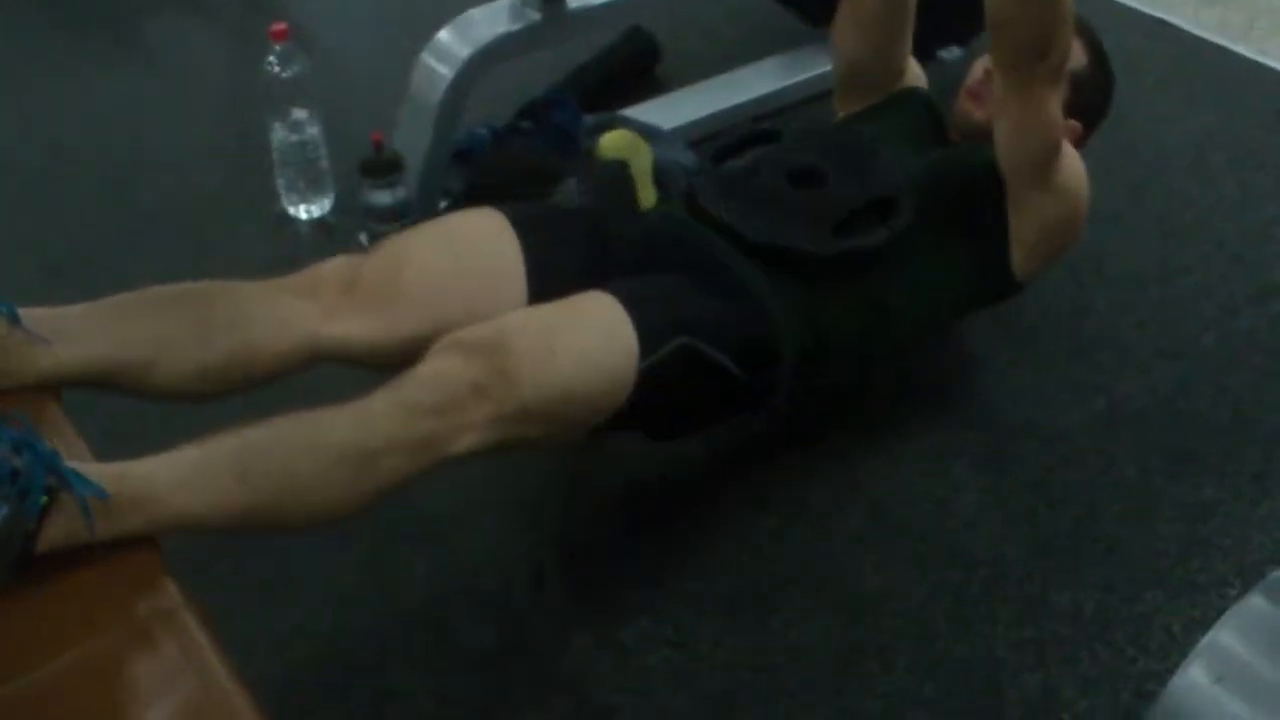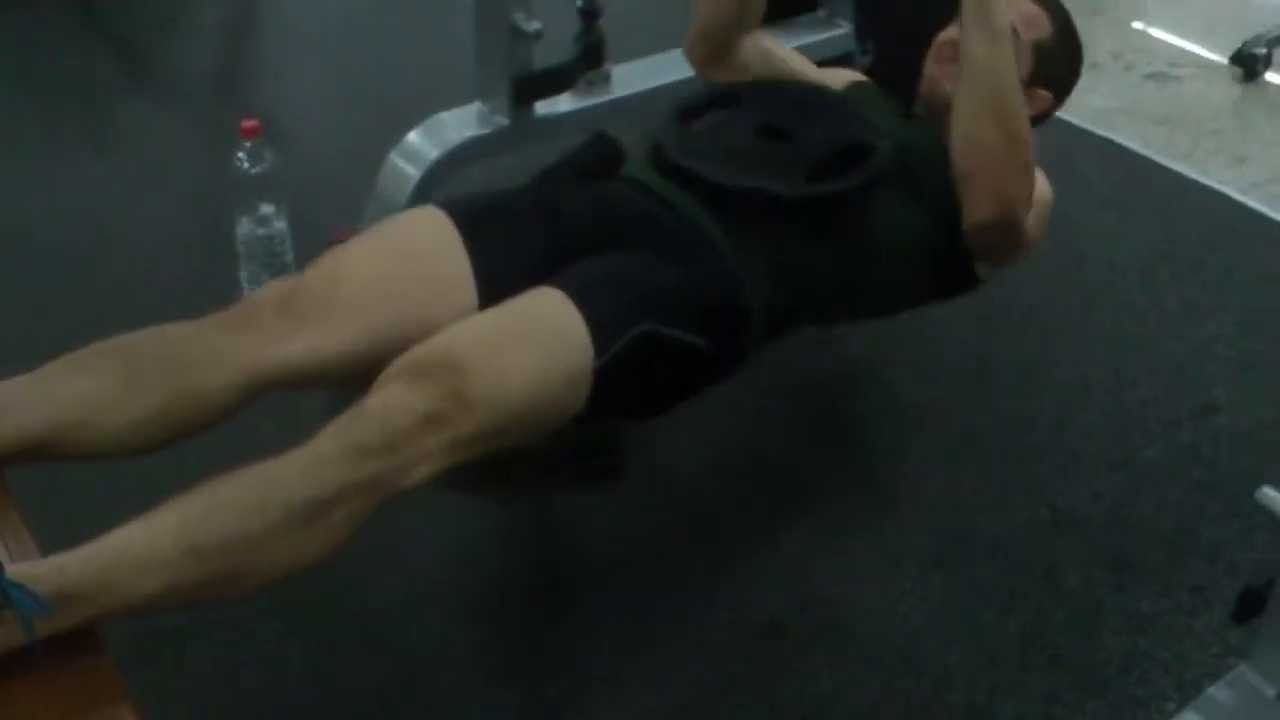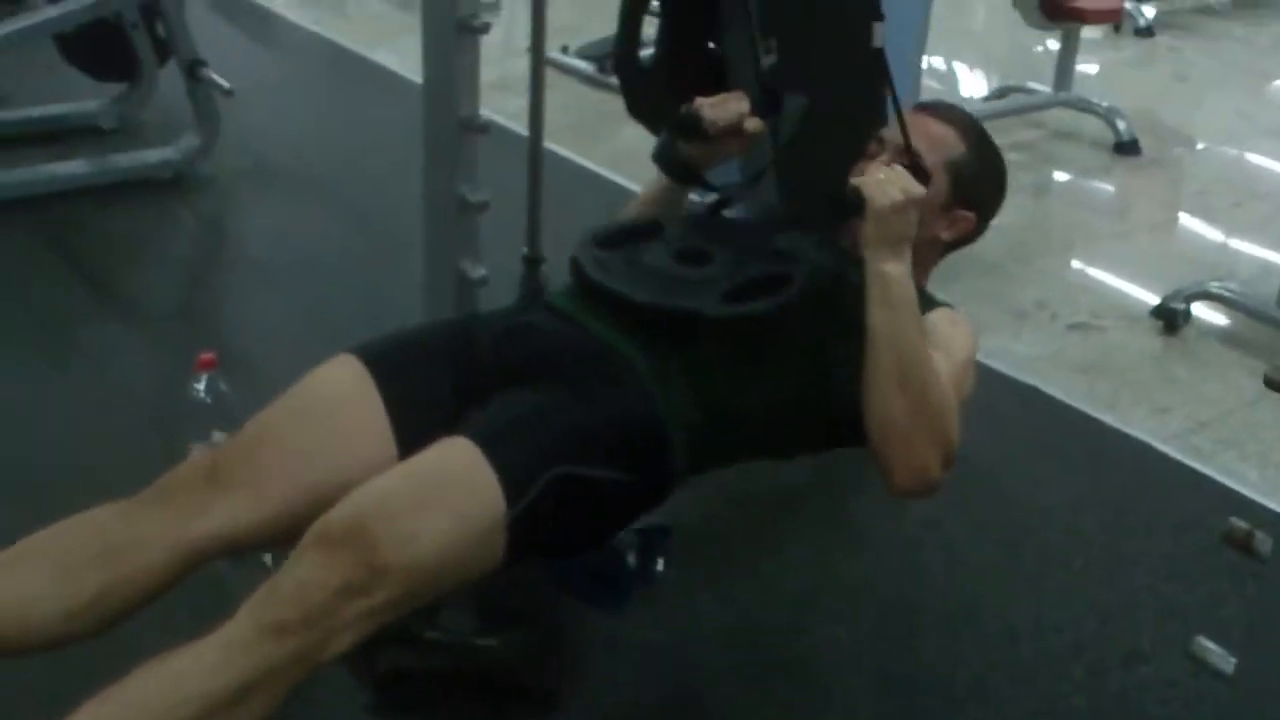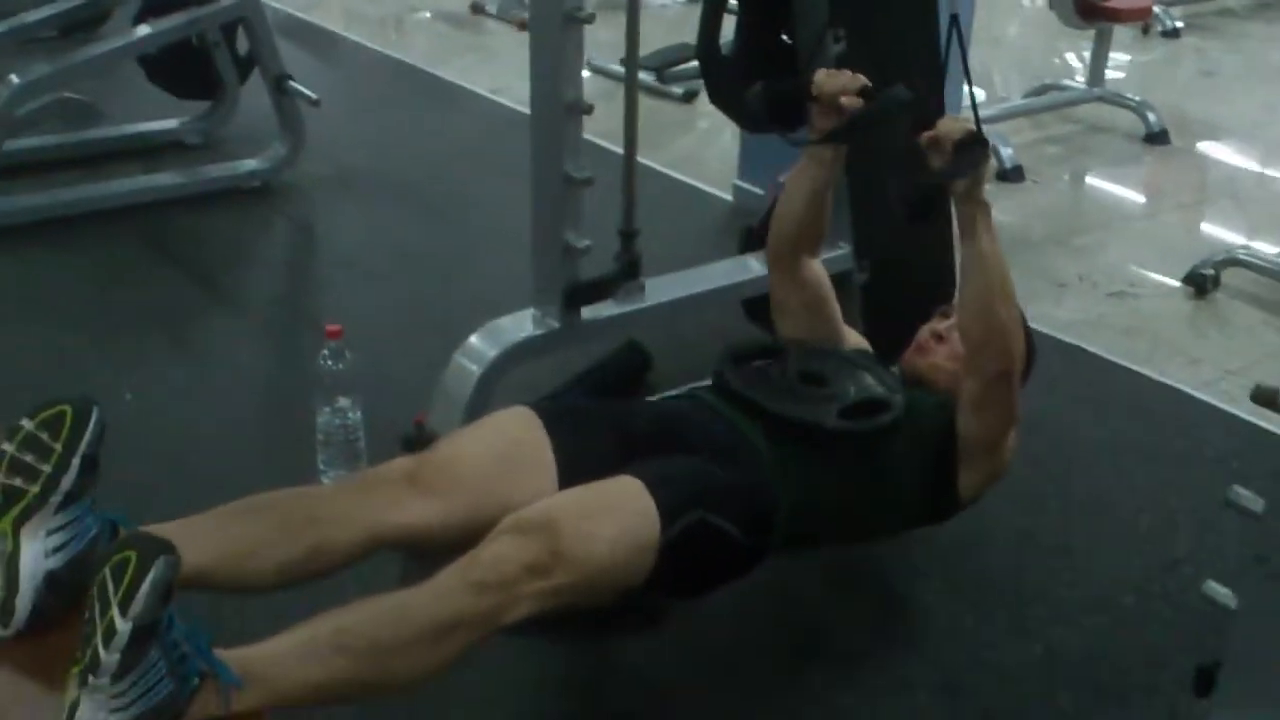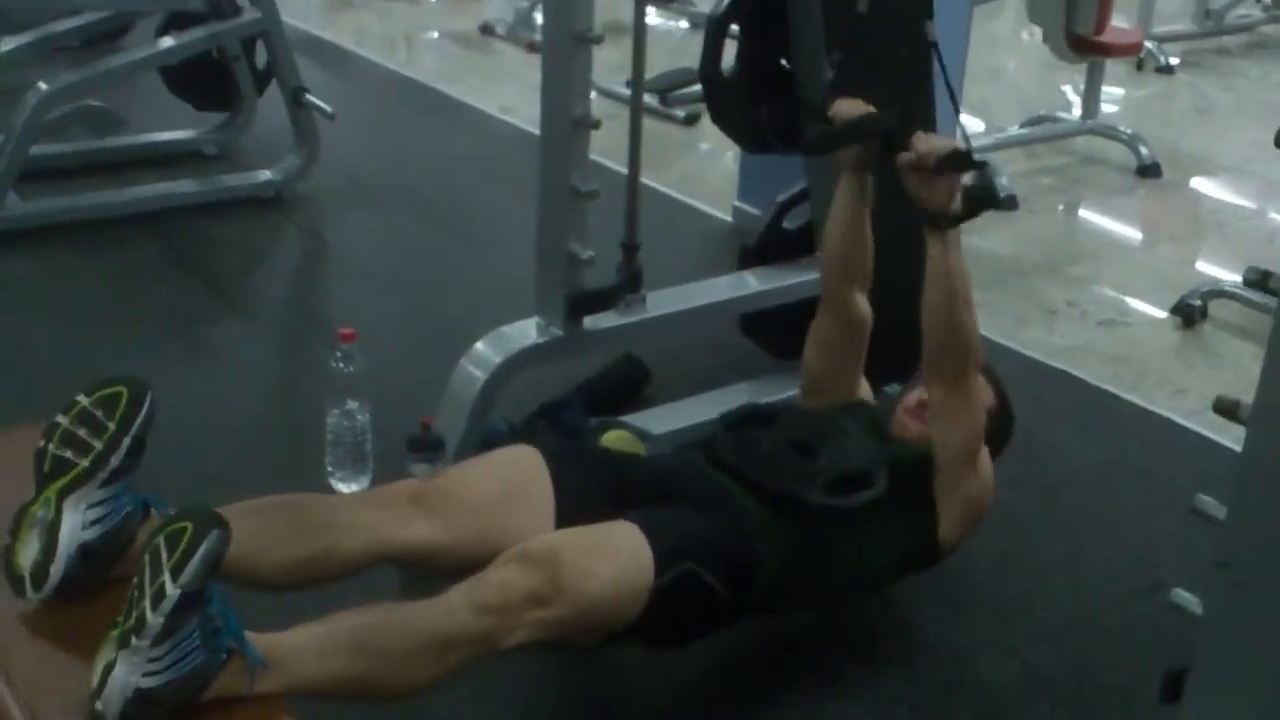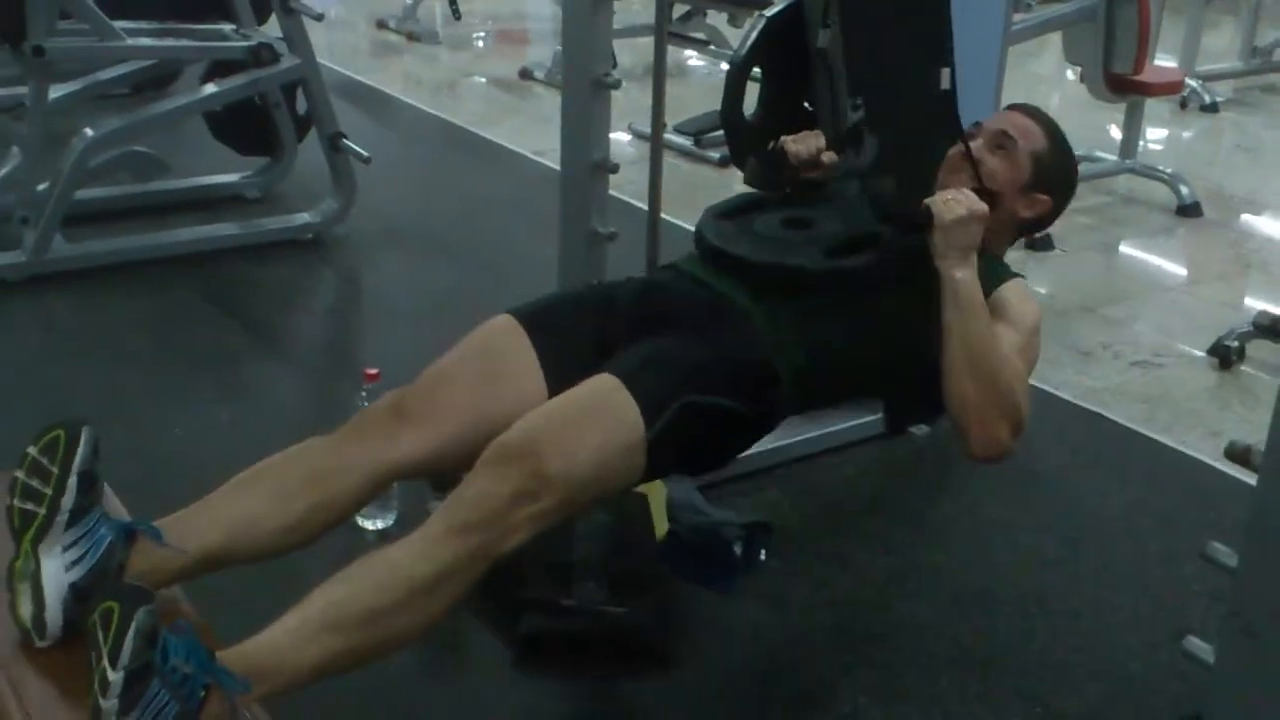
dt=0.7s
person 1, frame 1
left shoulder: (1038, 200)
right shoulder: (897, 106)
left hip: (743, 307)
right hip: (655, 230)
left knee: (464, 383)
right knee: (337, 295)
person 1, frame 2
left shoulder: (1017, 200)
right shoulder: (859, 95)
left elbow: (991, 205)
left hip: (706, 274)
right hip: (610, 204)
left knee: (415, 412)
right knee: (274, 321)
person 1, frame 3
left shoulder: (932, 336)
left elbow: (914, 468)
left wrist: (890, 262)
right wrist: (691, 163)
left hip: (629, 417)
left knee: (336, 575)
right knee: (204, 494)
person 1, frame 4
left shoulder: (961, 443)
right shoulder: (851, 365)
left elbow: (1001, 368)
right elbow: (789, 256)
left wrist: (972, 205)
right wrist: (825, 143)
left hip: (740, 484)
right hip: (657, 420)
left knee: (519, 561)
right knee: (409, 487)
right ankle: (99, 552)
person 1, frame 5
left shoulder: (951, 494)
right shoulder: (854, 414)
left elbow: (955, 376)
right elbow: (847, 300)
left wrist: (936, 218)
right wrist: (858, 175)
left hip: (733, 540)
right hip: (658, 475)
left knee: (523, 589)
right knee: (412, 509)
right ankle: (120, 533)
person 1, frame 6
left shoulder: (1005, 304)
left elbow: (990, 433)
left wrist: (958, 267)
right wrist: (783, 178)
left hip: (731, 358)
right hip: (662, 295)
left knee: (502, 496)
right knee: (394, 425)
right ankle: (115, 557)
